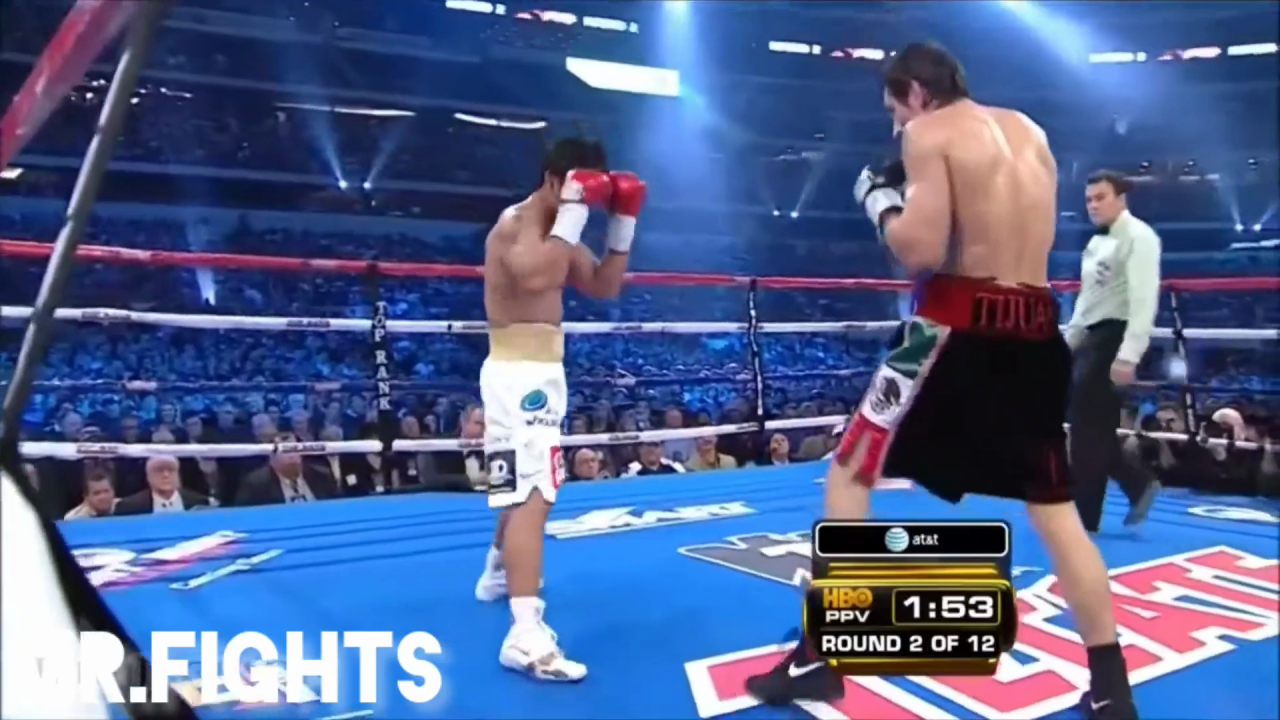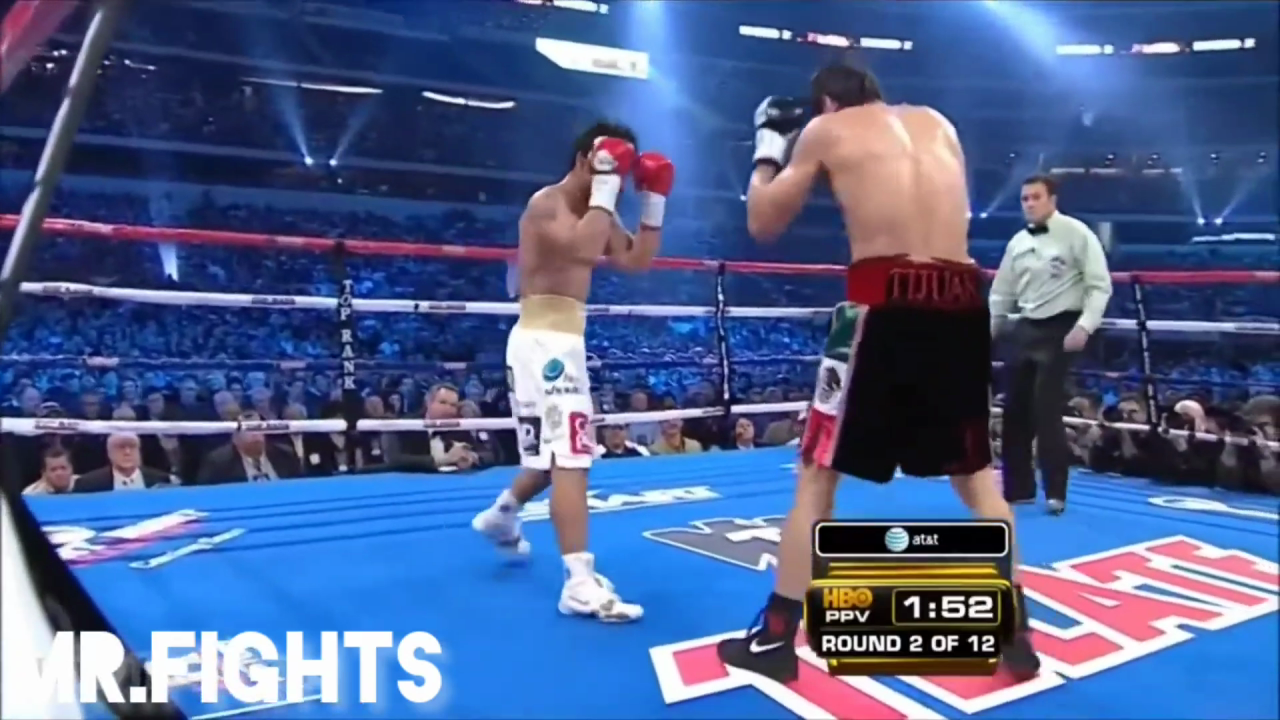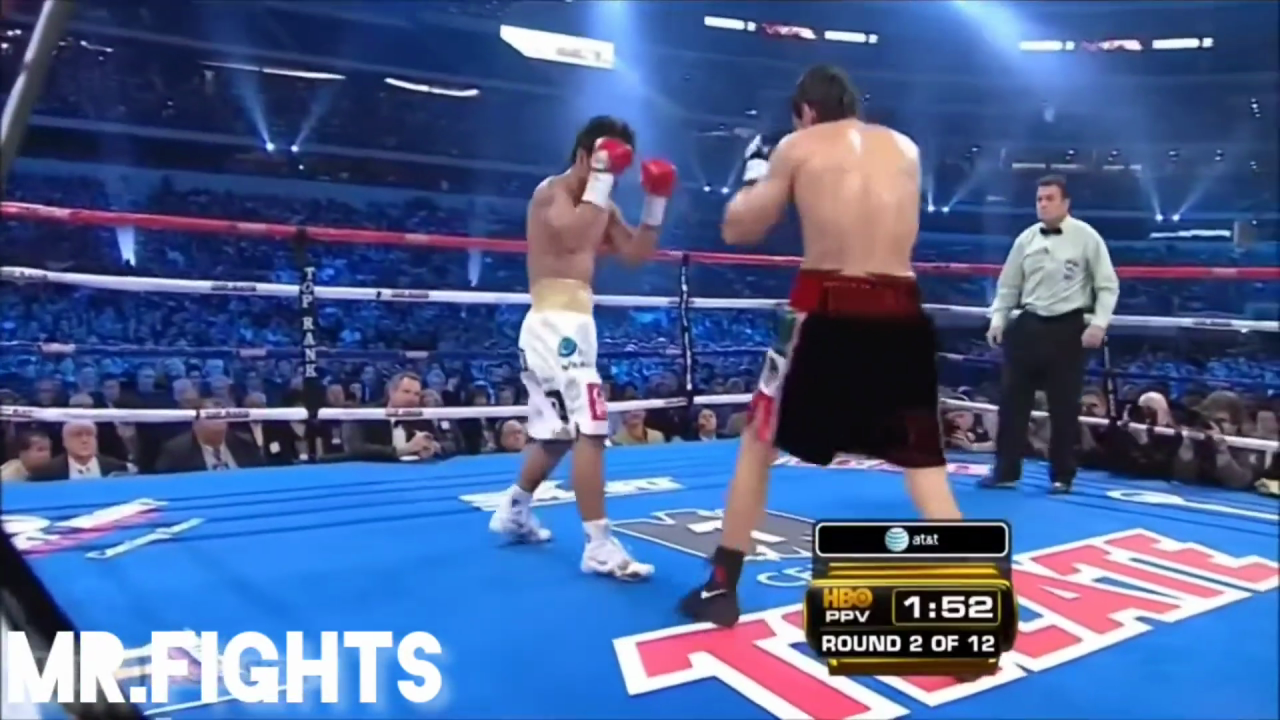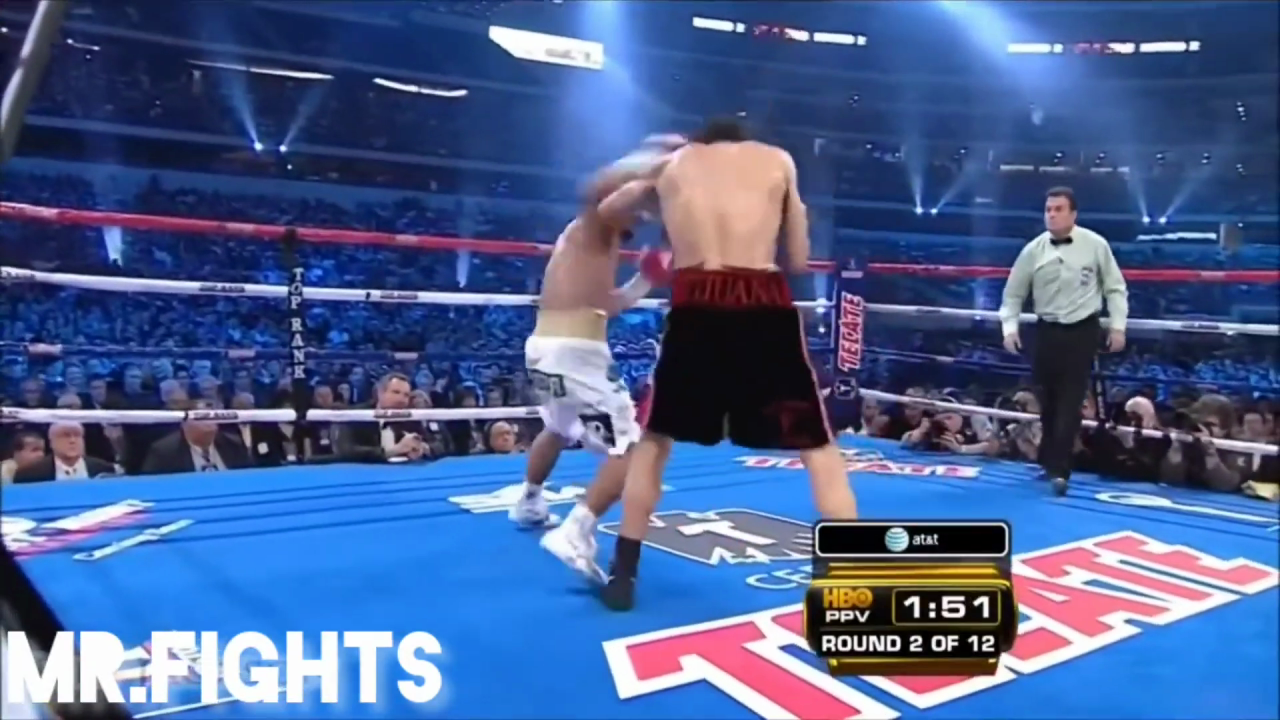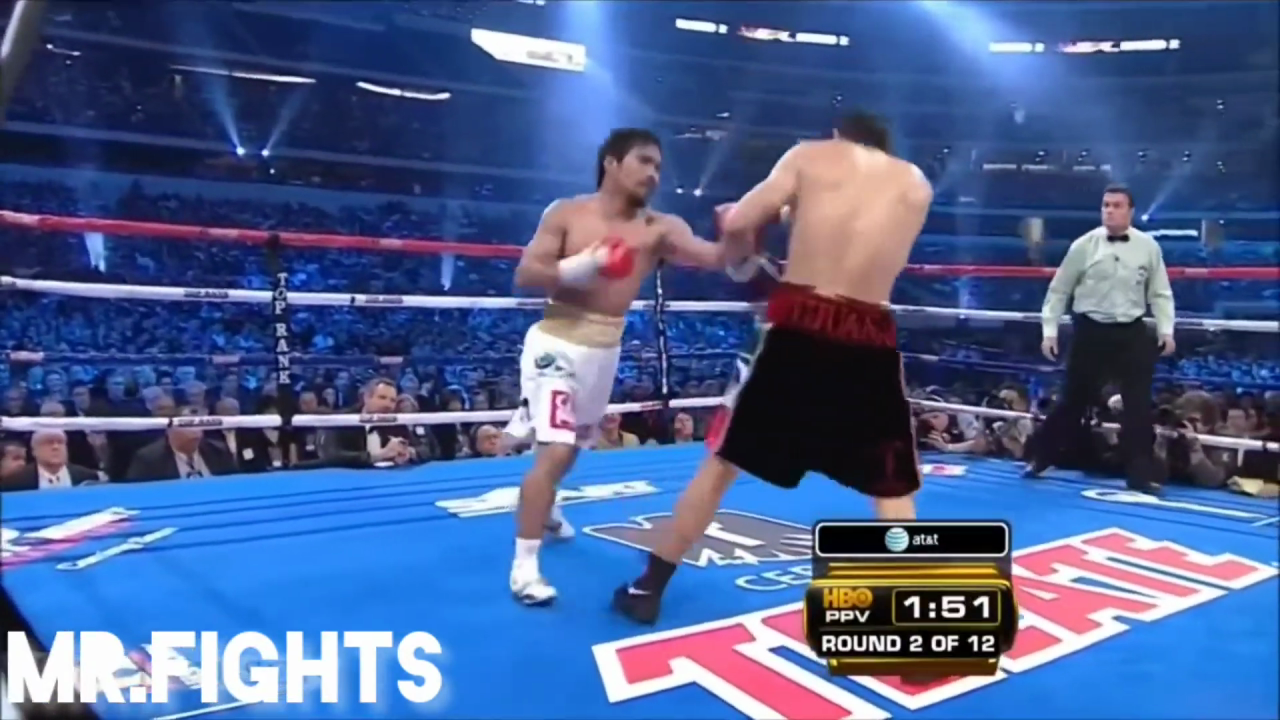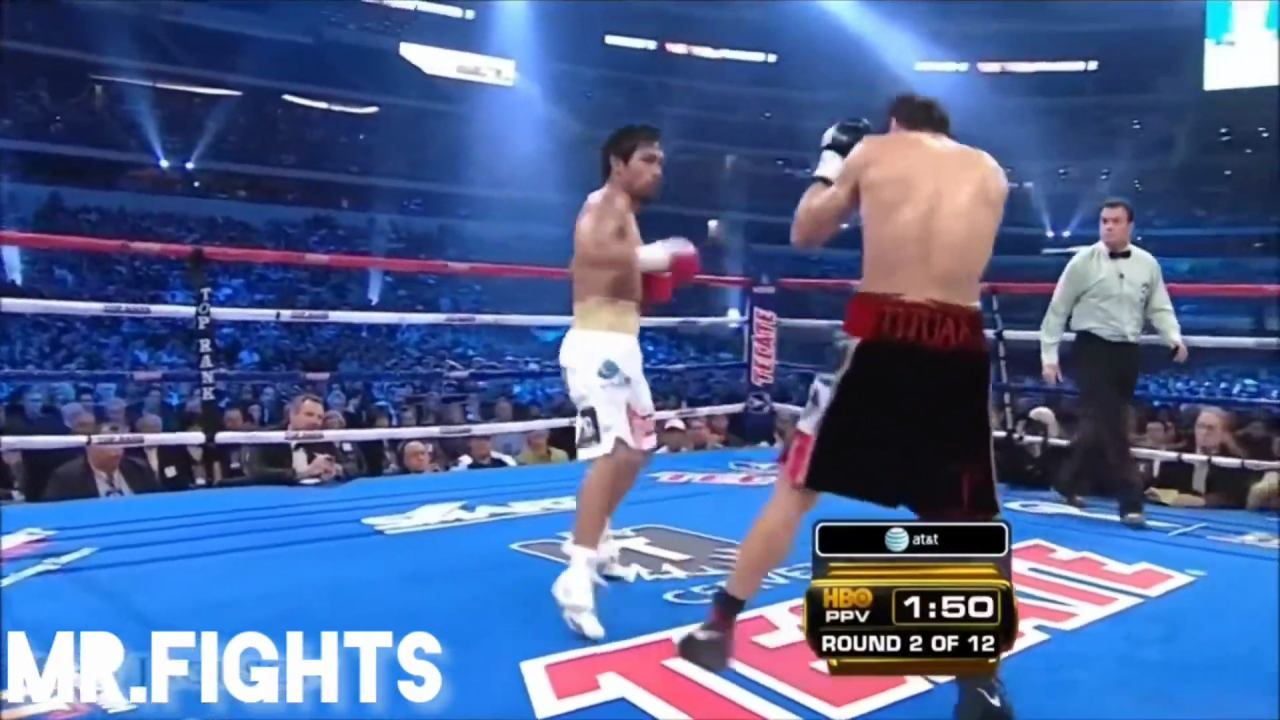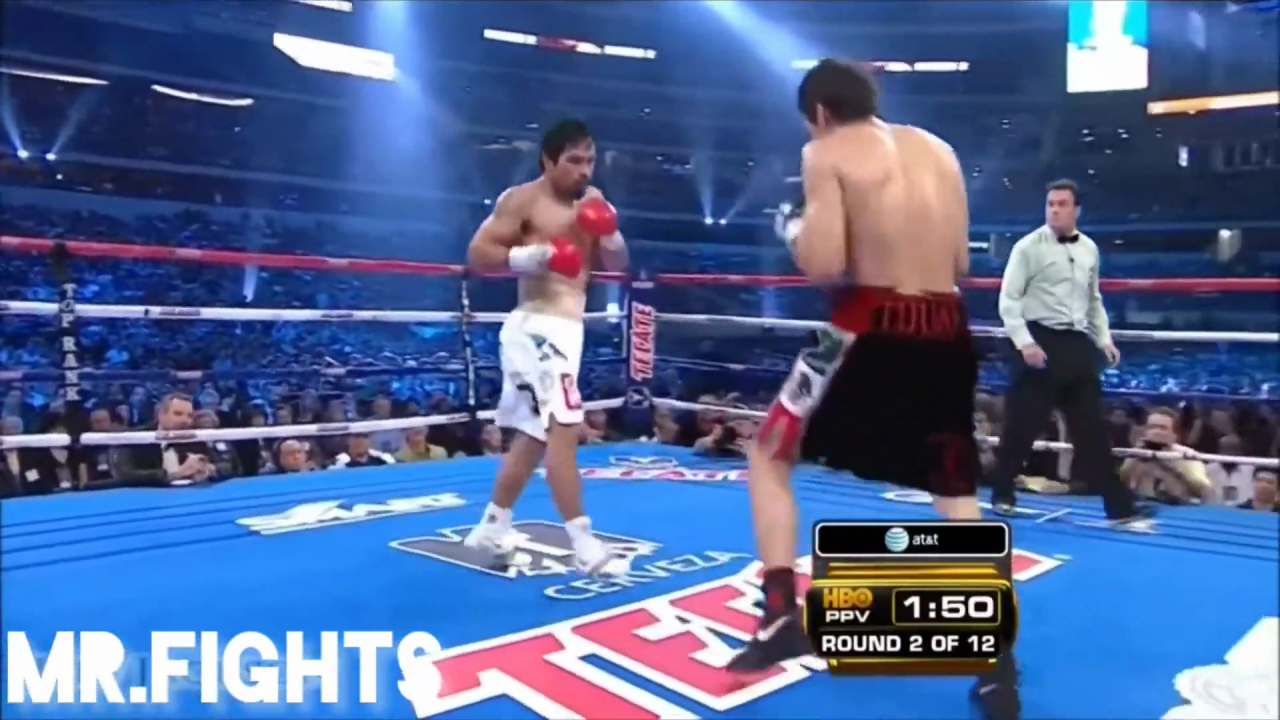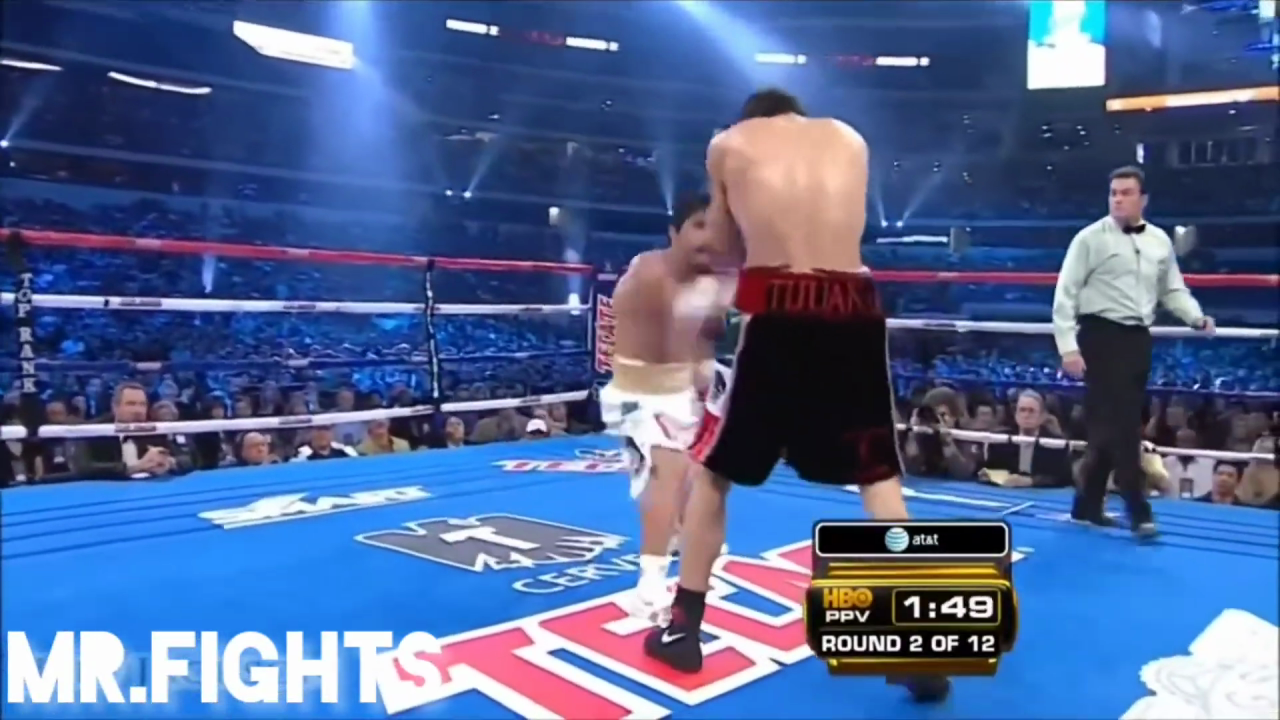
dt=0.5s
person 1, frame 1
left shoulder: (930, 132)
right shoulder: (1028, 131)
left elbow: (922, 252)
left wrist: (882, 199)
left hip: (960, 325)
right hip: (1034, 326)
left knee: (850, 474)
right knee: (1054, 509)
left ankle: (813, 661)
person 1, frame 2
left shoulder: (829, 129)
right shoulder: (937, 124)
left elbow: (763, 222)
left wrist: (771, 144)
left hip: (886, 302)
right hip: (961, 303)
left knee: (819, 469)
right knee: (972, 472)
left ankle: (775, 638)
right ankle: (1012, 630)
person 1, frame 3
left shoulder: (798, 146)
right shoulder: (904, 146)
left elbow: (738, 230)
left wrist: (757, 171)
left hip: (828, 310)
right hip: (900, 312)
left knee: (758, 443)
right knee: (925, 466)
left ankle: (719, 587)
person 1, frame 4
left shoulder: (674, 164)
right shoulder: (778, 160)
right elbow: (798, 258)
left hip: (694, 308)
right hip: (765, 308)
left knee: (655, 440)
right knee: (820, 451)
left ankle: (622, 574)
person 1, frame 5
left shoulder: (809, 155)
right shoulder: (916, 184)
left elbow: (734, 226)
left wrist: (765, 231)
left hip: (797, 331)
right hip: (870, 343)
left knee: (720, 465)
right knee: (896, 498)
left ankle: (648, 587)
person 1, frame 6
left shoulder: (872, 155)
right shoulder: (991, 172)
left elbow: (805, 234)
left wrist: (834, 162)
left hip: (881, 340)
right hip: (960, 349)
left knee: (797, 486)
right knee: (969, 518)
left ankle: (720, 629)
person 1, frame 7
left shoulder: (829, 154)
right shoulder: (939, 150)
left elbow: (823, 263)
right elbow: (960, 262)
left wrist: (798, 230)
left hip: (872, 330)
right hip: (944, 331)
left knee: (769, 456)
right knee: (957, 500)
left ankle: (783, 614)
person 1, frame 8
left shoulder: (729, 145)
right shoulder: (850, 139)
left elbow: (723, 245)
left hip: (775, 313)
right hip: (853, 312)
left knee: (713, 470)
right knee: (879, 479)
left ankle: (683, 627)
person 2, frame 1
left shoulder: (555, 232)
right shoulder: (518, 223)
left elbow: (604, 286)
right elbow: (535, 279)
left wrist: (623, 219)
right wrist: (573, 213)
left hip: (537, 370)
right hip: (521, 373)
left knee: (526, 486)
right knee: (536, 494)
left ankle: (499, 574)
right ankle: (527, 635)
person 2, frame 2
left shoulder: (593, 210)
right shoulder: (549, 202)
left elbow: (637, 260)
right elbow: (580, 250)
left wrist: (653, 198)
right wrist: (606, 184)
left hip: (561, 342)
right hip: (544, 343)
left knee: (552, 452)
right knee: (569, 458)
left ankle: (503, 513)
right ankle: (581, 584)
person 2, frame 3
left shoulder: (600, 206)
right shoulder: (552, 192)
left elbow: (635, 251)
right elbow: (575, 235)
left wrist: (656, 198)
right wrist: (602, 178)
left hip: (571, 325)
right hip: (556, 326)
left knee: (556, 432)
right knee: (589, 432)
left ankle: (514, 512)
right ankle: (600, 547)
person 2, frame 4
left shoulder: (591, 239)
right shoulder: (596, 221)
right elbow: (597, 188)
left wrist: (642, 280)
right wrist: (646, 161)
left hip: (544, 349)
right hip: (577, 350)
left knee: (559, 432)
right knee: (631, 450)
left ankle: (530, 502)
right ankle: (574, 535)
person 2, frame 5
left shoulder: (659, 228)
right shoulder: (566, 213)
left elbow: (711, 257)
right elbow: (525, 276)
right wrist: (584, 267)
left hip: (603, 354)
right hip: (554, 347)
left knee: (568, 449)
right knee: (554, 452)
left ankle: (543, 510)
right ankle: (525, 566)
person 2, frame 6
left shoulder: (620, 212)
right shoulder: (605, 204)
right elbow: (592, 253)
left wrist: (655, 281)
right wrist: (659, 255)
left hip: (621, 348)
right hip: (597, 349)
left knee: (632, 456)
right knee: (620, 456)
left ankle: (594, 547)
right ankle: (578, 578)
person 2, frame 7
left shoulder: (590, 200)
right shoulder: (521, 200)
left elbow: (616, 264)
right elbow: (479, 253)
left wrist: (608, 234)
right wrist: (531, 256)
left hip: (565, 330)
right hip: (537, 329)
left knee: (533, 437)
right knee: (563, 430)
left ankle: (493, 526)
right ankle: (585, 545)
person 2, frame 8
right shoulder: (648, 271)
left hip: (680, 396)
right hip: (636, 400)
right knee: (673, 470)
left ankle: (675, 531)
right ankle: (651, 586)
person 3, frame 1
left shoulder: (1138, 238)
right shoulder: (1097, 243)
left elbow: (1144, 300)
left wrist: (1128, 355)
right wrist: (1068, 342)
left hip: (1114, 340)
right hip: (1096, 340)
left knee: (1090, 428)
right knee: (1095, 427)
left ankle: (1083, 515)
right ankle: (1138, 483)
person 3, frame 2
left shoulder: (1076, 234)
right shoulder: (1018, 242)
left elbow: (1100, 285)
right elbow: (1002, 293)
left wrist: (1084, 326)
right wrist: (988, 331)
left hip: (1060, 330)
right hip: (1026, 329)
left knee: (1045, 407)
right knee: (1016, 409)
left ankle: (1056, 490)
right ankle: (1017, 486)
person 3, frame 3
left shoulder: (1087, 238)
right shoulder: (1026, 239)
left elbow: (1108, 286)
right elbow: (1008, 285)
left wrist: (1099, 324)
right wrist: (998, 320)
left hip: (1066, 328)
right hip: (1029, 325)
left knee: (1063, 405)
right knee: (1012, 396)
left ankle: (1062, 474)
right ankle: (1006, 469)
person 3, frame 4
left shoulder: (1096, 245)
right shoulder: (1033, 250)
left elbow: (1115, 288)
right elbow: (1013, 293)
left wrist: (1118, 326)
right wrist: (1010, 328)
left hip: (1083, 331)
right hip: (1048, 332)
left knee: (1070, 401)
right knee: (1050, 401)
left ankle: (1061, 470)
right ankle: (1052, 462)
person 3, frame 5
left shoulder: (1148, 246)
right shoulder: (1084, 246)
left elbow: (1160, 293)
right elbow: (1058, 290)
left wrist: (1165, 330)
right wrist: (1049, 331)
left hip: (1131, 333)
right hip: (1091, 331)
left knee: (1139, 405)
right knee: (1073, 400)
left ankle: (1142, 474)
right ankle: (1041, 457)
person 3, frame 6
left shoulder: (1148, 264)
right shoulder: (1083, 262)
left elbow: (1159, 309)
right elbow: (1057, 311)
left wrist: (1174, 338)
right wrist: (1049, 356)
left hip: (1127, 352)
right hip: (1092, 350)
left knee: (1100, 426)
right knee: (1110, 426)
left ankle: (1069, 481)
right ankle: (1130, 503)
person 3, frame 7
left shoulder: (1089, 249)
right shoulder: (1029, 247)
right elbow: (1009, 299)
left wrist: (1104, 339)
right wrist: (1024, 342)
left hip: (1077, 342)
right hip: (1041, 342)
left knee: (1092, 425)
right knee: (1023, 423)
left ankle: (1118, 505)
right ankle: (1002, 494)
person 3, frame 8
left shoulder: (1160, 241)
right shoulder: (1090, 239)
left elbow: (1172, 290)
right elbow: (1065, 294)
left wrist: (1195, 316)
right wrist: (1068, 346)
left hip: (1137, 339)
right hip: (1102, 336)
left knee: (1109, 424)
right knee: (1122, 423)
left ankle: (1088, 504)
right ankle: (1139, 512)
